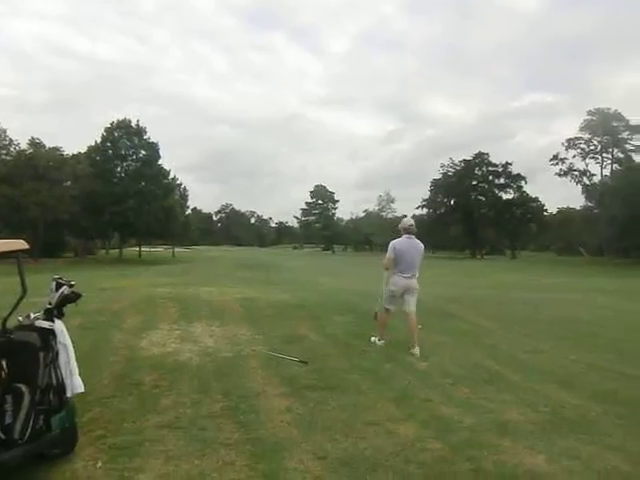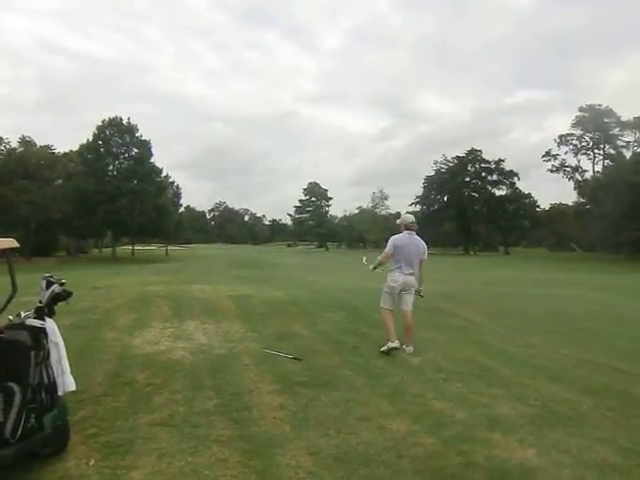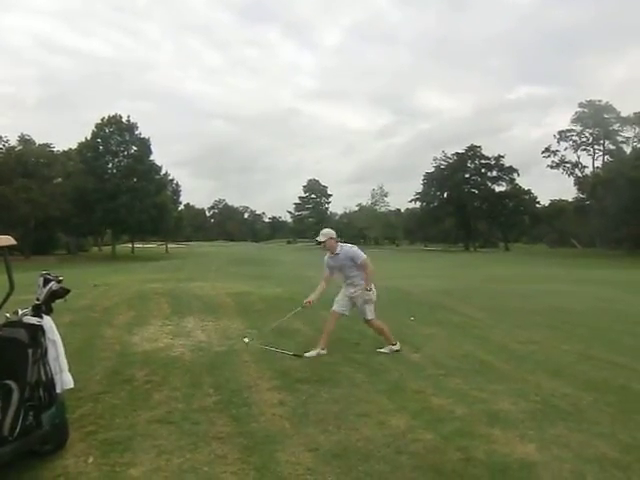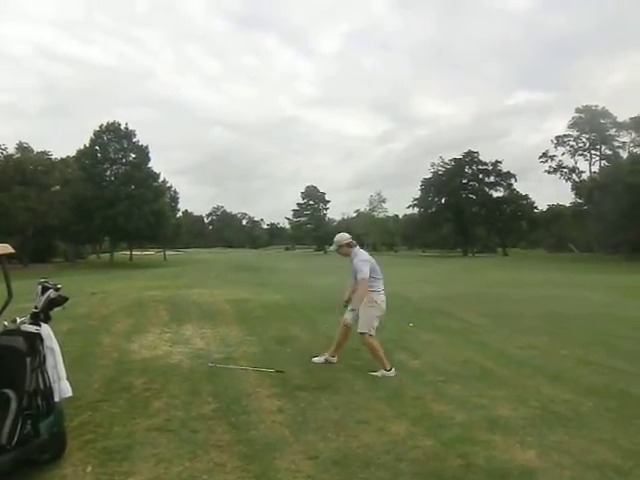
dt=1s
person 1, frame 1
left shoulder: (395, 243)
right shoulder: (420, 245)
left elbow: (386, 266)
left wrist: (387, 261)
left hip: (396, 280)
right hip: (412, 282)
left knee: (386, 310)
right knee: (411, 313)
left ankle: (380, 338)
right ankle: (415, 347)
person 1, frame 2
left shoulder: (395, 239)
right shoulder: (421, 243)
left elbow: (383, 259)
right elbow: (421, 268)
left wrist: (374, 266)
right wrist: (420, 286)
left hip: (395, 277)
right hip: (411, 279)
left knee: (386, 309)
right knee: (407, 312)
left ankle: (393, 341)
right ankle: (409, 345)
person 1, frame 3
left shoulder: (350, 250)
right shoulder: (328, 259)
left elbow: (368, 268)
right elbow: (324, 281)
left wrist: (367, 290)
right wrist: (312, 297)
left hip: (363, 288)
right hip: (348, 288)
left knee: (369, 320)
right knee: (333, 315)
left ankle: (393, 344)
right ankle: (320, 348)
person 1, frame 4
left shoulder: (361, 259)
right shoulder: (357, 256)
left elbow: (363, 285)
left wrist: (354, 308)
right wrist: (348, 295)
left hip: (373, 298)
right hip: (365, 297)
left knee: (365, 335)
right knee: (345, 324)
left ankle: (387, 368)
right ankle: (330, 355)
